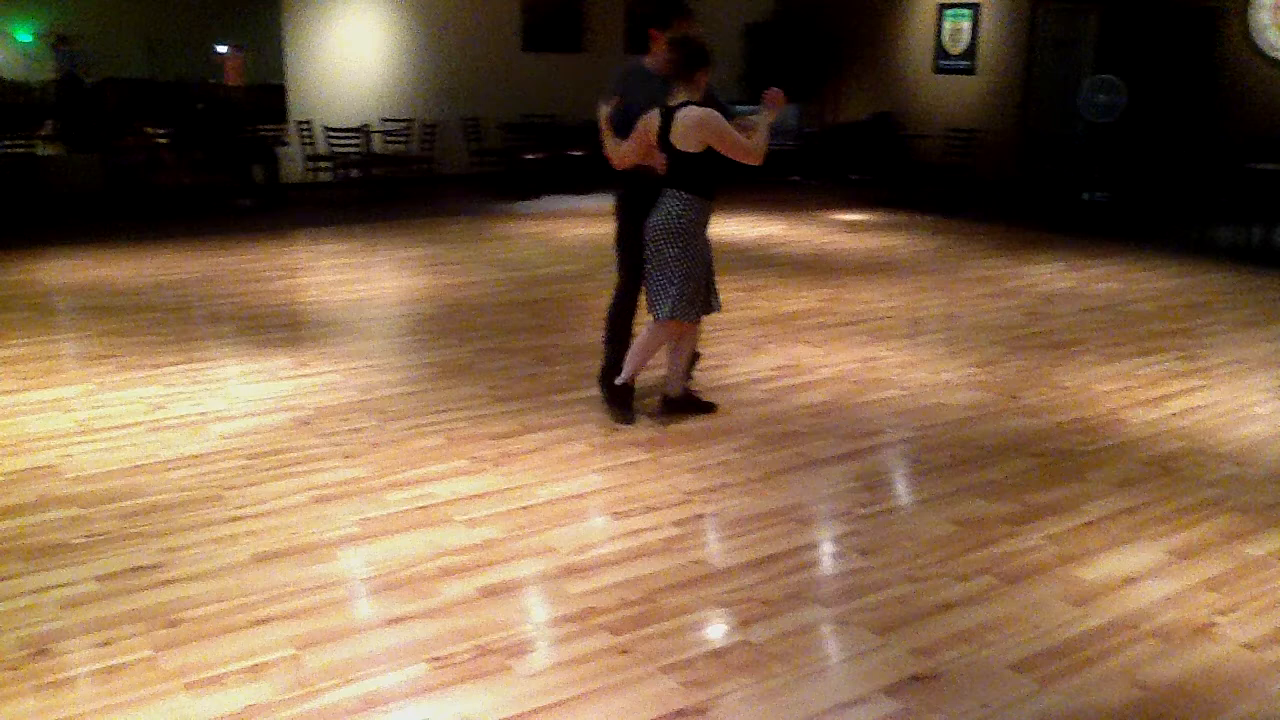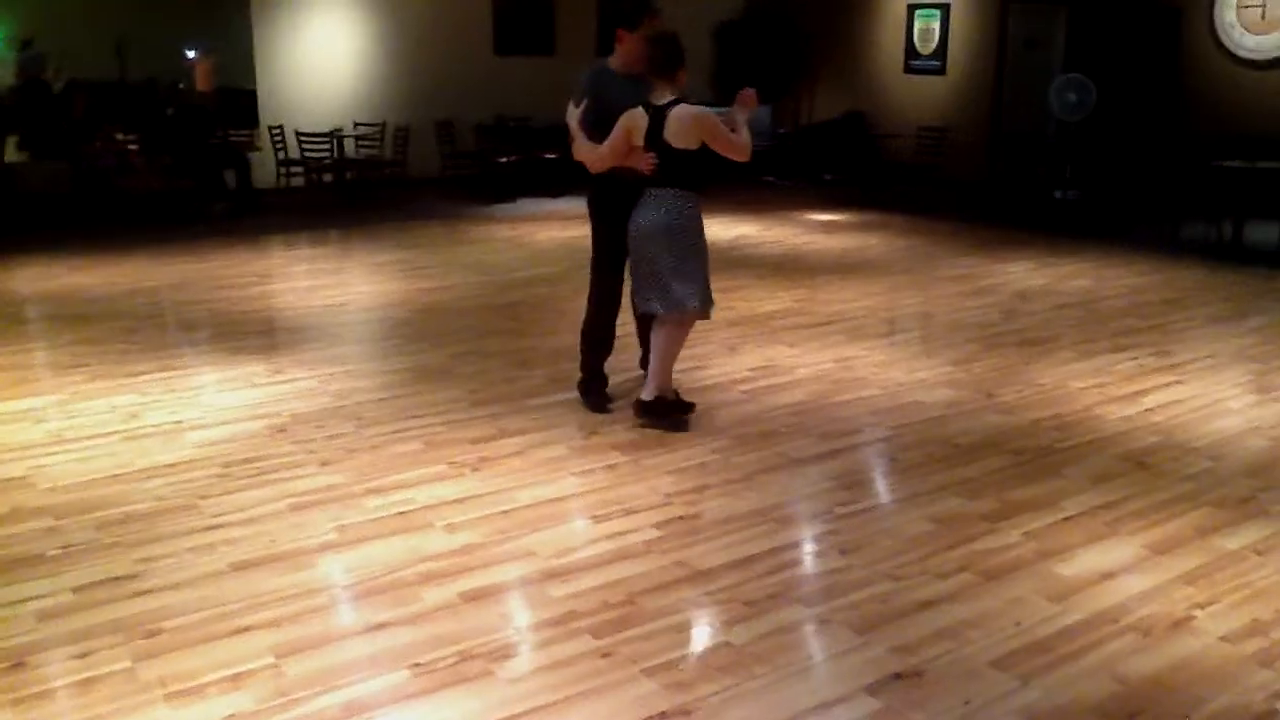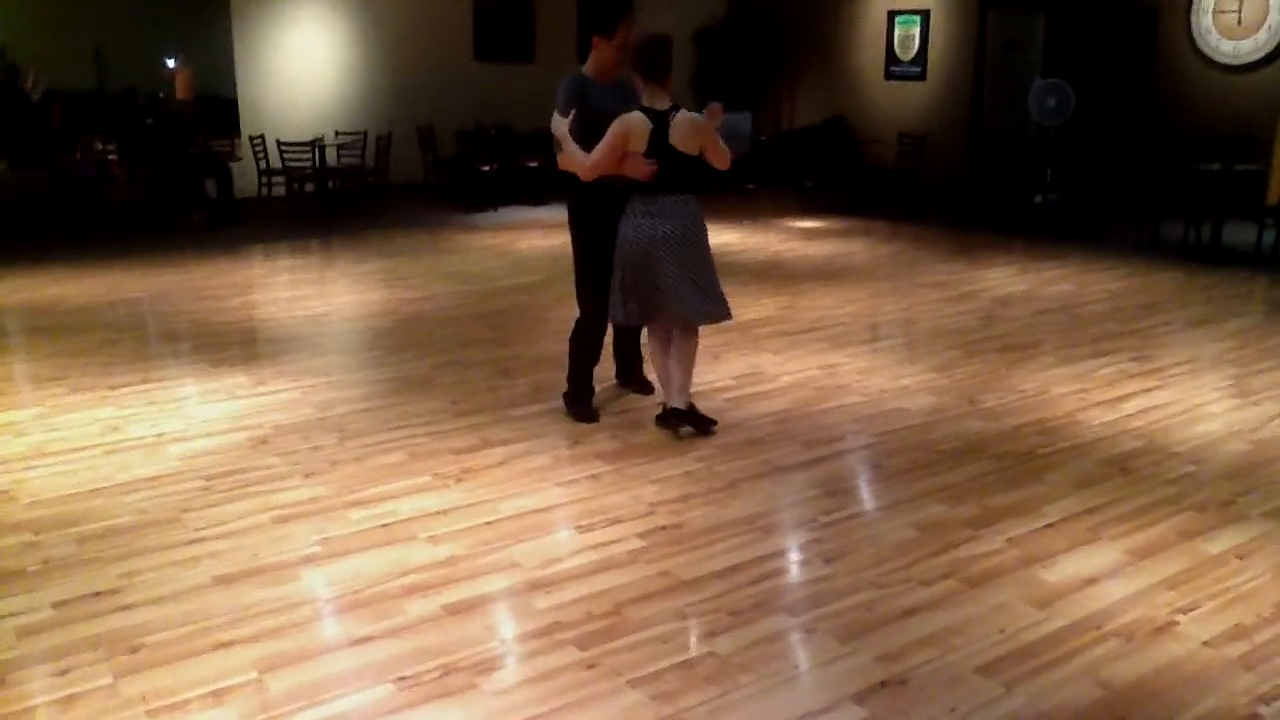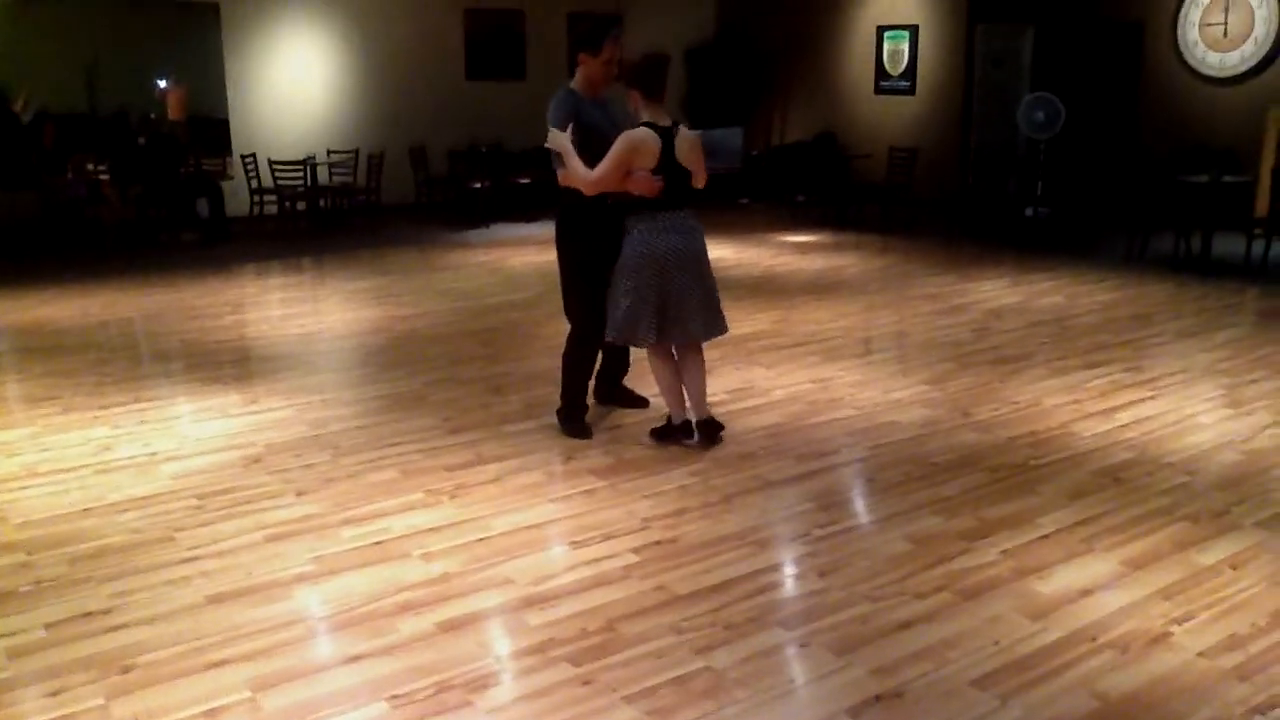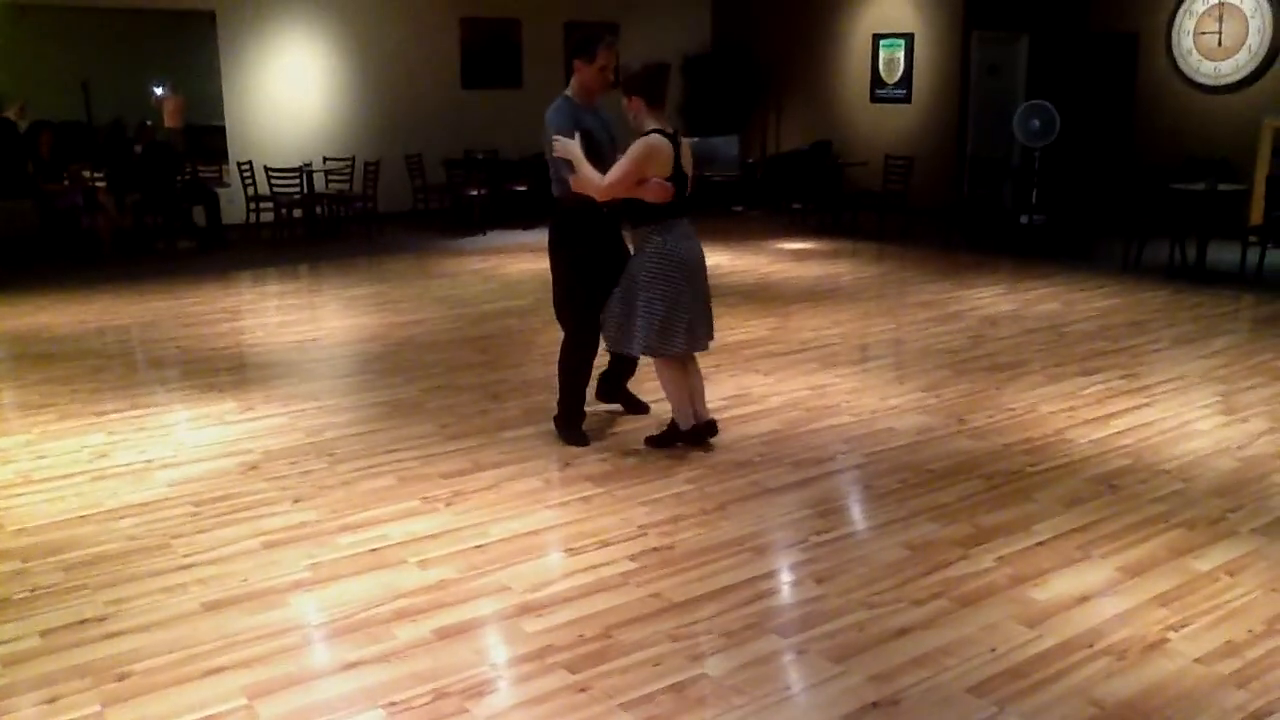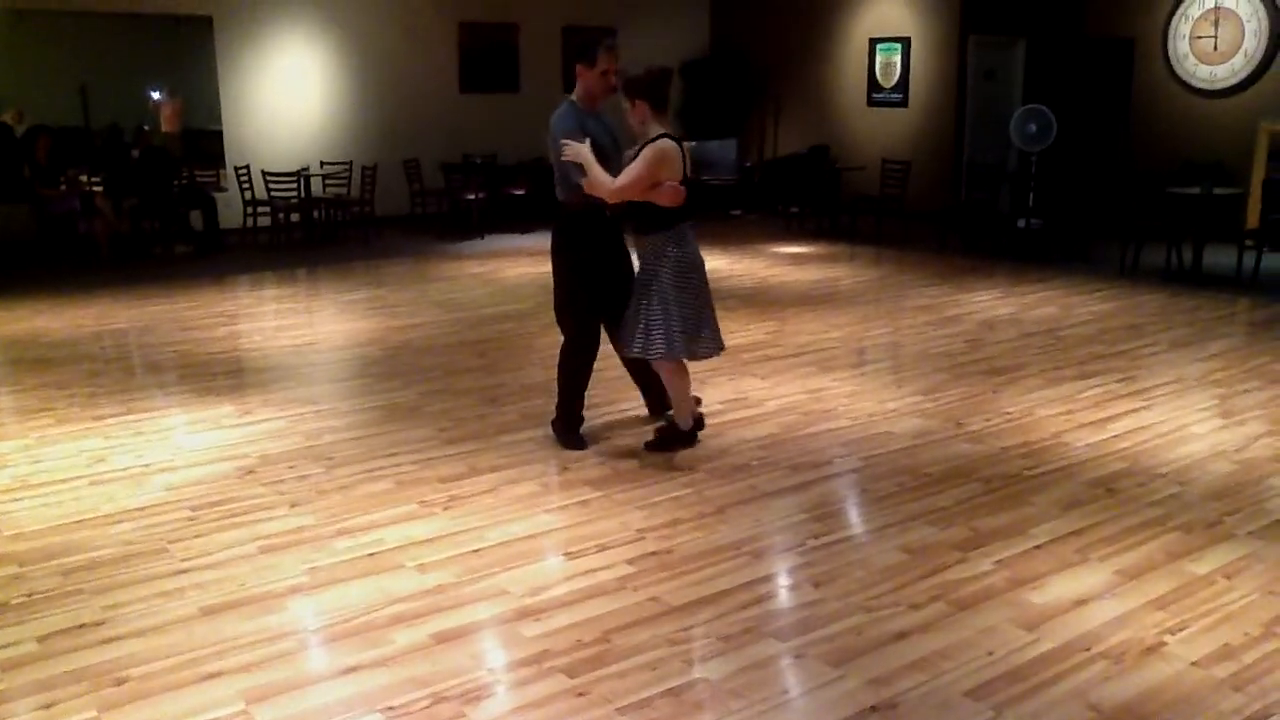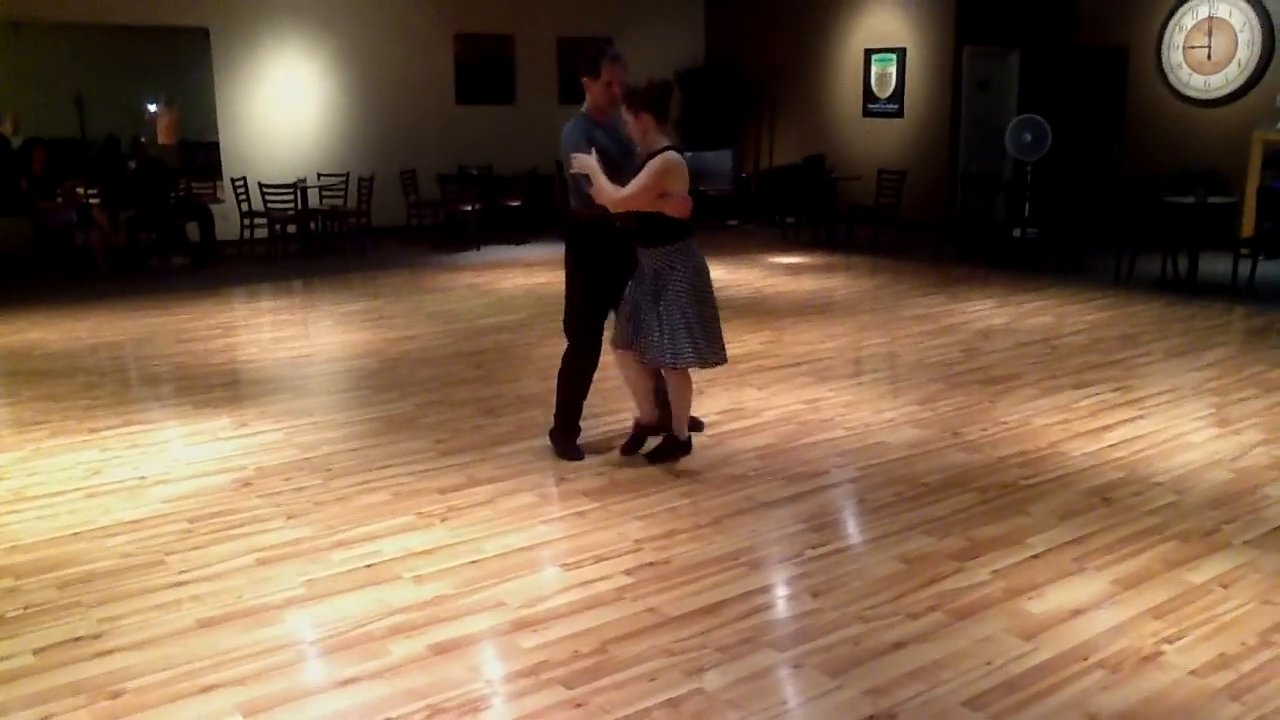
dt=0.2s
person 1, frame 1
right shoulder: (628, 79)
left elbow: (723, 121)
right elbow: (611, 143)
right wrist: (647, 156)
right hip: (638, 191)
right knee: (631, 285)
left ankle: (681, 363)
right ankle: (611, 376)
person 1, frame 2
right shoulder: (597, 81)
right wrist: (630, 158)
right hip: (613, 193)
right knee: (607, 289)
left ankle: (652, 359)
right ankle: (591, 380)
person 1, frame 3
left shoulder: (626, 86)
right shoulder: (575, 90)
right wrist: (624, 166)
left hip: (629, 199)
right hip: (593, 204)
right knee: (596, 301)
left ankle: (628, 367)
right ankle: (578, 392)
person 1, frame 4
left shoulder: (605, 103)
right shoulder: (564, 107)
right elbow: (569, 175)
right wrist: (628, 183)
left hip: (612, 216)
right hip: (580, 221)
right knee: (588, 318)
left ankle: (610, 385)
right ankle: (571, 408)
person 1, frame 5
left shoulder: (595, 111)
right shoulder: (561, 115)
right elbow: (577, 180)
right wrist: (639, 190)
left hip: (605, 223)
right hip: (574, 228)
right knee: (582, 327)
left ankle: (613, 385)
right ankle: (569, 416)
person 1, frame 6
left shoulder: (600, 115)
right shoulder: (566, 121)
right elbow: (589, 183)
right wrist: (653, 194)
left hip: (607, 228)
right hip: (577, 232)
left knee: (629, 318)
right knee: (582, 332)
left ankle: (657, 397)
right ankle: (567, 420)
person 1, frame 7
left shoulder: (618, 125)
right shoulder: (576, 134)
right wrist: (662, 204)
left hip: (622, 238)
right hip: (589, 242)
right knee: (584, 339)
left ankle: (662, 411)
right ankle: (564, 430)
person 2, frame 1
left shoulder: (653, 118)
right shoulder: (705, 117)
left elbow: (621, 159)
right elbow: (754, 155)
left wrist: (604, 122)
right wrist: (767, 117)
left hip: (667, 213)
right hip: (683, 219)
left knee: (688, 312)
right knee: (672, 314)
left ankle: (676, 392)
right ankle: (623, 381)
person 2, frame 2
left shoulder: (634, 118)
right shoulder: (697, 116)
left elbow: (596, 162)
right elbow: (742, 153)
left wrist: (575, 125)
right wrist: (742, 116)
left hip: (646, 215)
right hip: (678, 217)
left knee: (666, 313)
right knee: (680, 313)
left ankle: (661, 394)
right ankle: (650, 396)
person 2, frame 3
left shoulder: (628, 124)
right shoulder: (693, 122)
left elbow: (588, 170)
right elbow: (723, 162)
left wrist: (563, 134)
right wrist: (713, 126)
left hip: (641, 225)
right hip: (683, 223)
left knee: (656, 321)
right knee: (686, 320)
left ankle: (673, 403)
right ankle: (681, 402)
person 2, frame 4
left shoulder: (634, 140)
right shoulder: (688, 138)
left elbow: (591, 184)
left wrist: (565, 148)
left hip: (647, 241)
right hip: (687, 238)
left knee: (656, 340)
right knee: (688, 336)
left ankle: (679, 420)
right ankle: (703, 417)
person 2, frame 5
left shoulder: (647, 146)
right shoulder: (677, 143)
left elbow: (602, 189)
left wrist: (575, 154)
left hip: (658, 251)
right hip: (680, 246)
left knee: (660, 345)
right knee: (674, 343)
left ankle: (685, 425)
right ankle: (701, 418)
person 2, frame 6
left shoulder: (660, 150)
right shoulder: (664, 147)
left elbow: (612, 191)
left wrist: (586, 157)
left hip: (668, 257)
right hip: (659, 255)
left knee: (665, 349)
right knee: (656, 345)
left ankle: (682, 427)
right ankle: (689, 414)
person 2, frame 7
left shoulder: (667, 162)
right shoulder: (657, 160)
left elbow: (617, 201)
right elbow: (632, 203)
left wrist: (592, 168)
left hip: (675, 269)
right hip: (652, 267)
left knee: (672, 360)
right knee: (628, 347)
left ankle: (679, 437)
right ankle: (649, 418)
